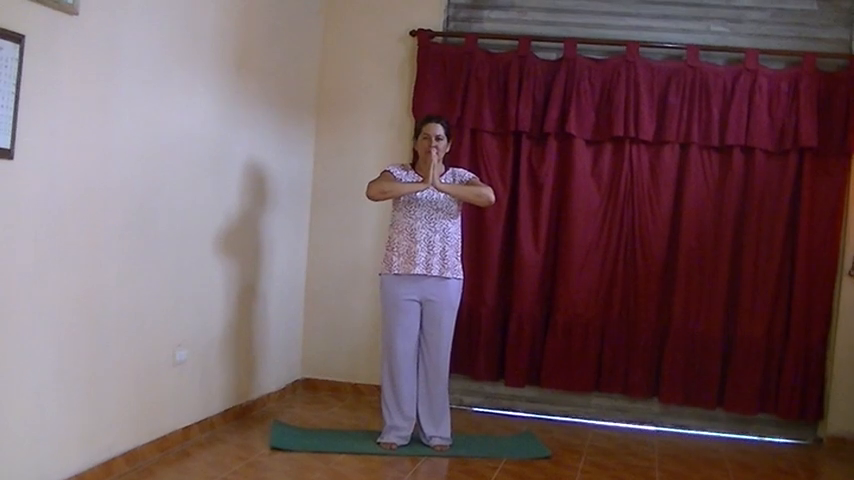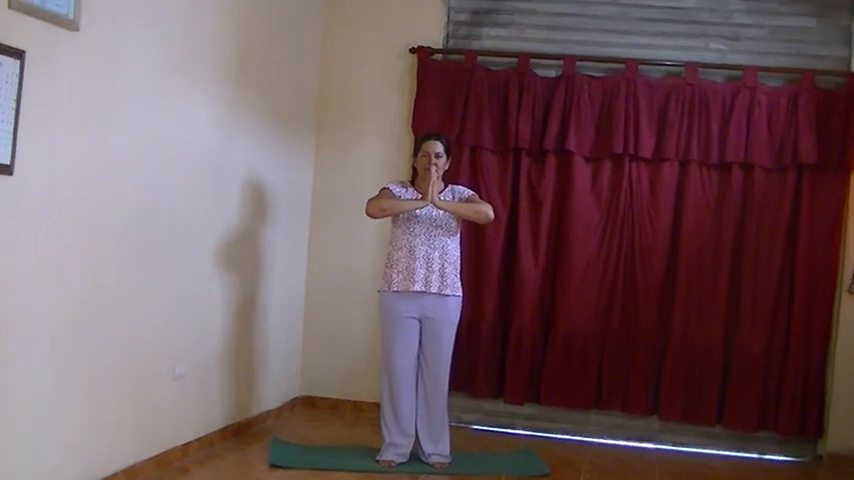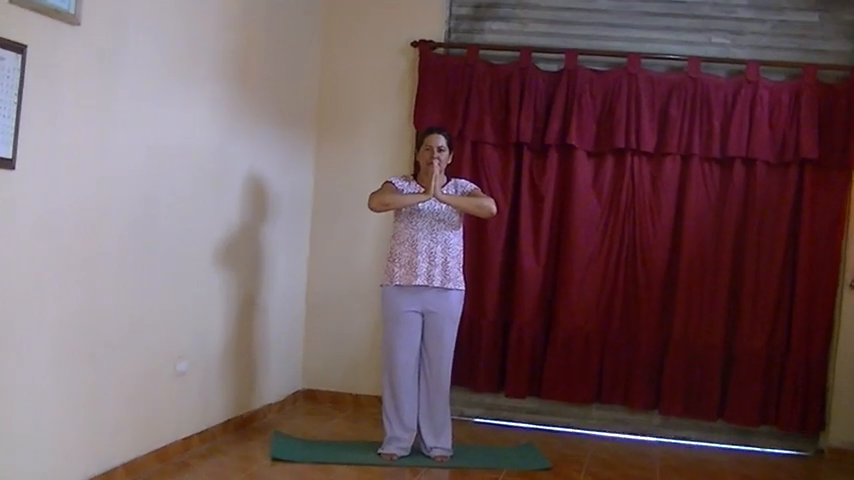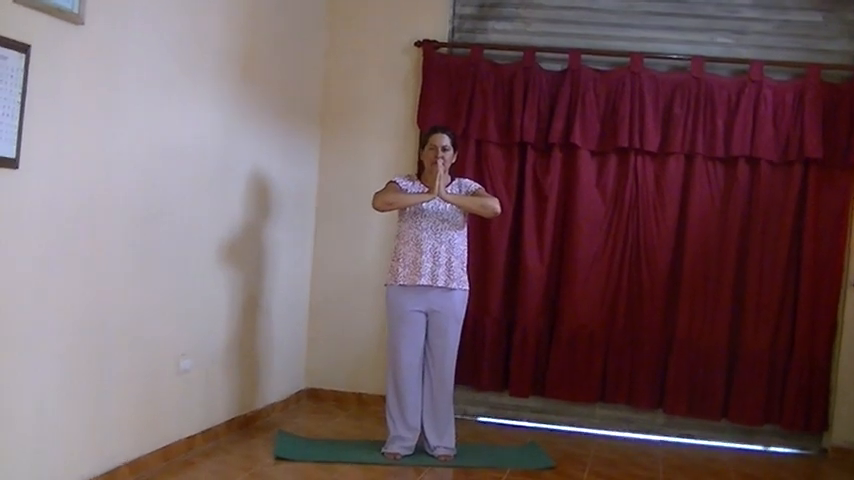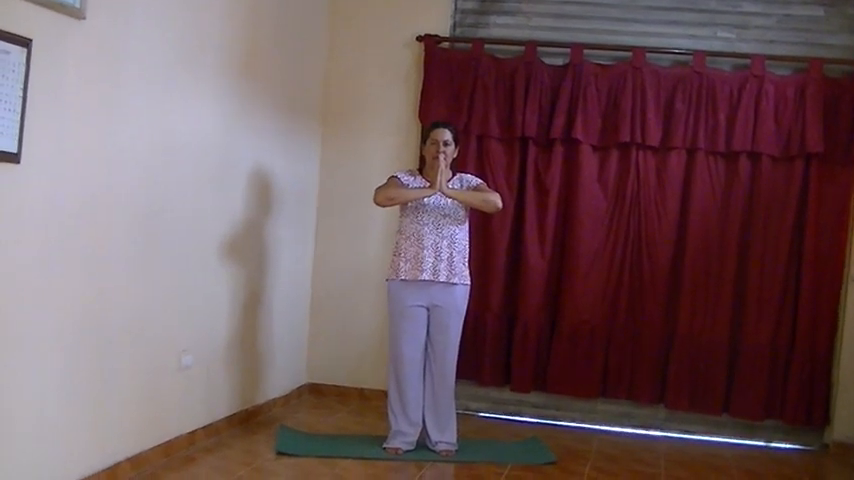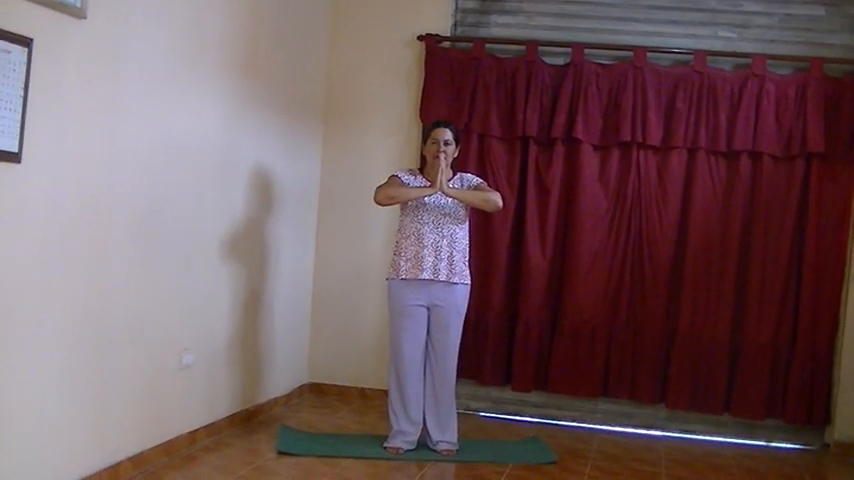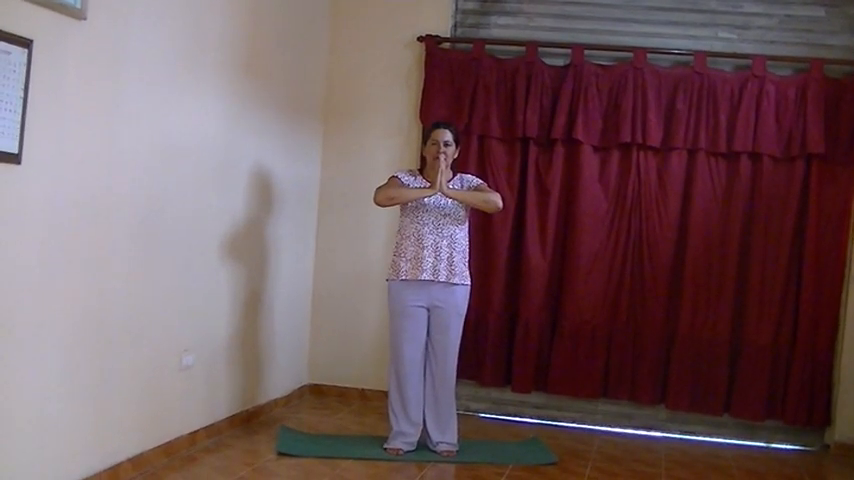
dt=0.5s
person 1, frame 1
left shoulder: (460, 177)
right shoulder: (398, 173)
left elbow: (488, 197)
right elbow: (373, 191)
left wrist: (440, 184)
right wrist: (422, 183)
left hip: (444, 280)
right hip: (400, 277)
left knee: (437, 355)
right knee: (398, 352)
left ankle: (436, 430)
right ankle: (396, 429)
person 1, frame 2
left shoulder: (458, 194)
right shoulder: (397, 190)
left elbow: (487, 213)
right elbow: (373, 208)
left wrist: (439, 202)
right wrist: (421, 201)
left hip: (443, 297)
right hip: (399, 294)
left knee: (436, 372)
right knee: (398, 369)
left ankle: (435, 448)
right ankle: (395, 446)
person 1, frame 3
left shoulder: (462, 188)
right shoulder: (399, 185)
left elbow: (490, 209)
right elbow: (375, 202)
left wrist: (442, 195)
right wrist: (424, 195)
left hip: (446, 291)
right hip: (401, 288)
left knee: (438, 366)
right knee: (400, 363)
left ankle: (436, 441)
right ankle: (397, 440)
person 1, frame 4
left shoulder: (465, 188)
right shoulder: (404, 185)
left elbow: (494, 208)
right elbow: (379, 202)
left wrist: (446, 195)
right wrist: (428, 194)
left hip: (450, 291)
right hip: (405, 288)
left knee: (442, 366)
right knee: (403, 363)
left ankle: (440, 441)
right ankle: (400, 439)
person 1, frame 5
left shoulder: (467, 183)
right shoulder: (405, 179)
left elbow: (495, 203)
right elbow: (381, 197)
left wrist: (448, 190)
right wrist: (429, 189)
left hip: (451, 285)
right hip: (407, 283)
left knee: (444, 360)
right knee: (405, 358)
left ankle: (442, 436)
right ankle: (402, 434)
person 1, frame 6
left shoulder: (467, 183)
right shoulder: (406, 178)
left elbow: (496, 202)
right elbow: (381, 196)
left wrist: (448, 190)
right wrist: (430, 188)
left hip: (452, 285)
right hip: (407, 282)
left knee: (444, 360)
right knee: (405, 358)
left ankle: (443, 435)
right ankle: (403, 434)
person 1, frame 7
left shoulder: (467, 183)
right shoulder: (405, 179)
left elbow: (496, 202)
right elbow: (381, 197)
left wrist: (448, 190)
right wrist: (429, 189)
left hip: (452, 285)
right hip: (407, 283)
left knee: (444, 361)
right knee: (406, 358)
left ankle: (443, 436)
right ankle: (403, 435)
